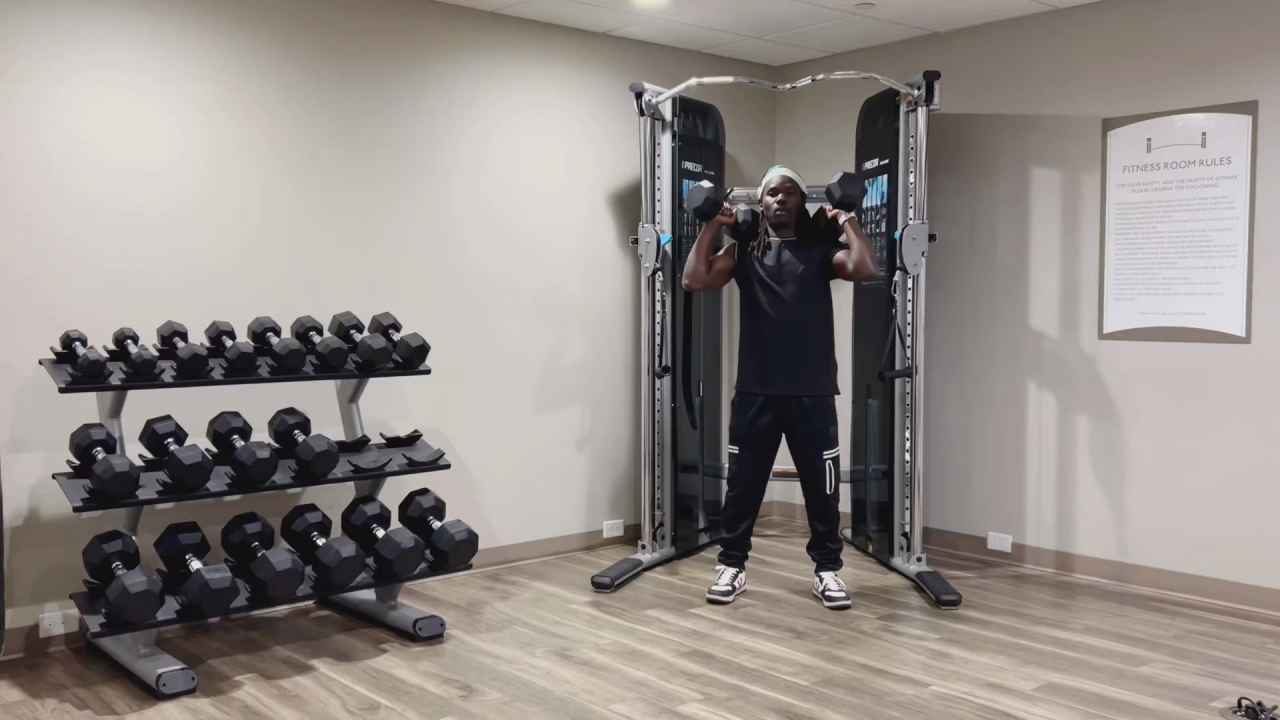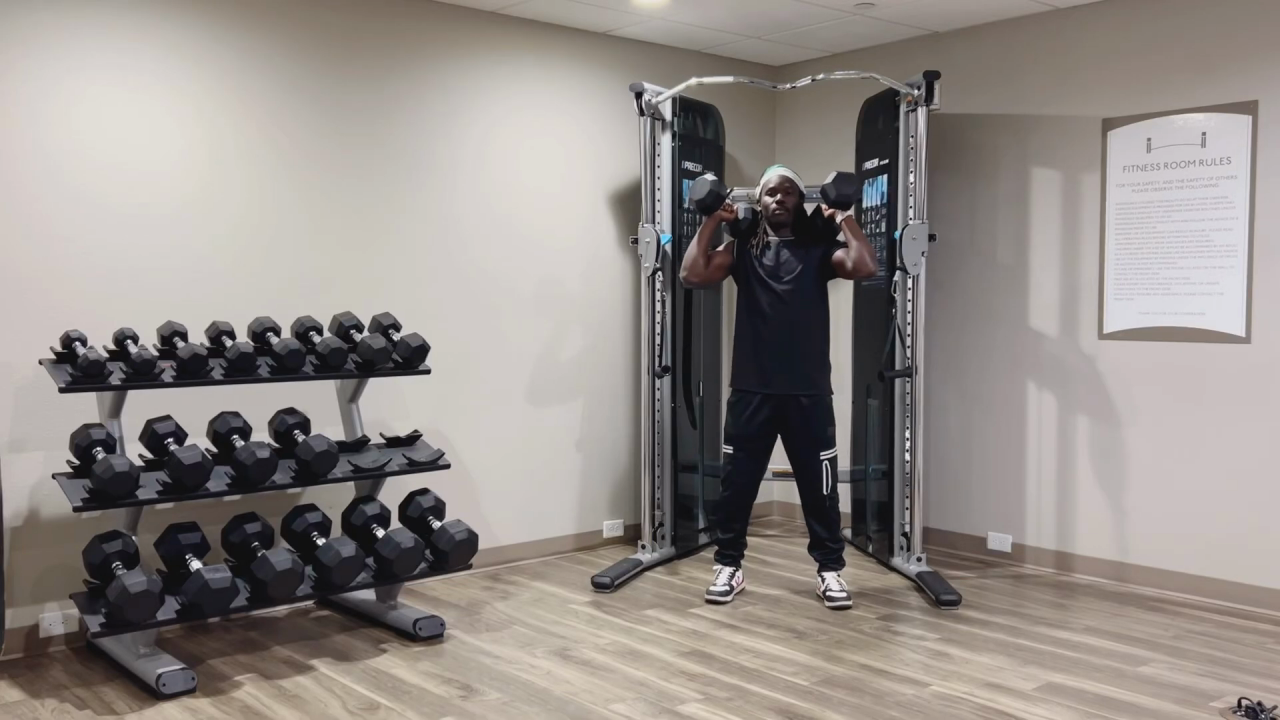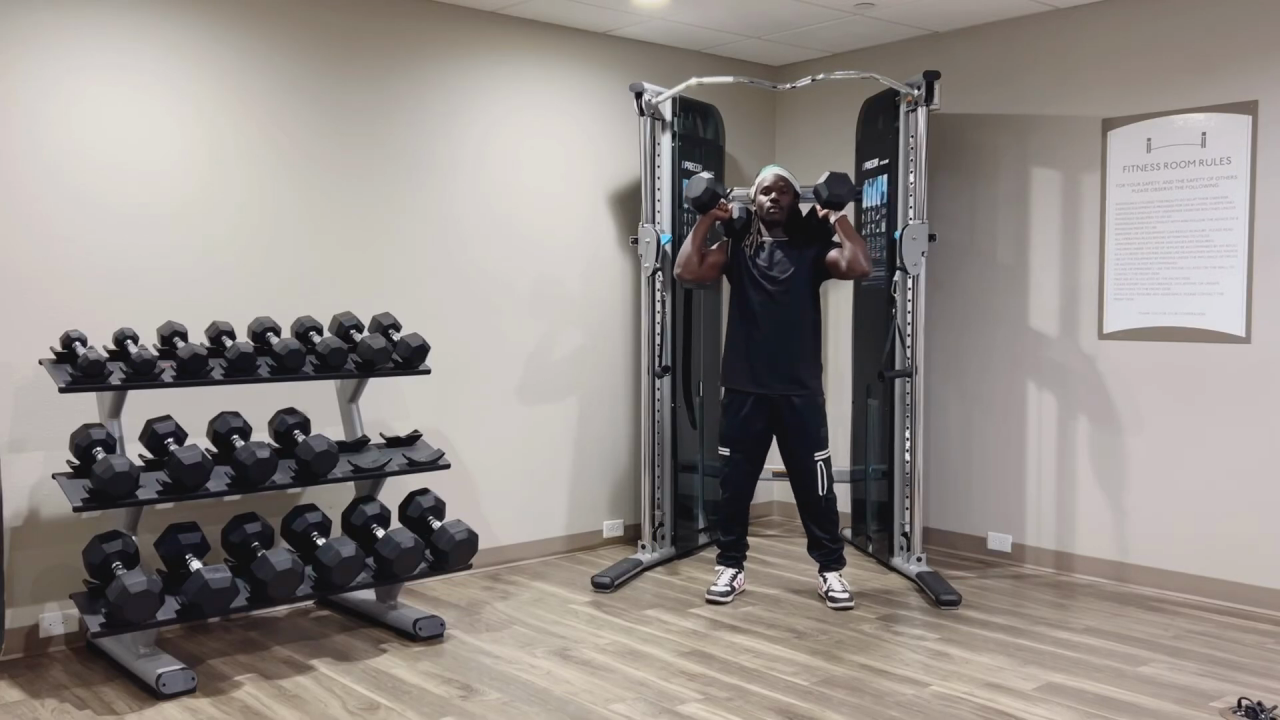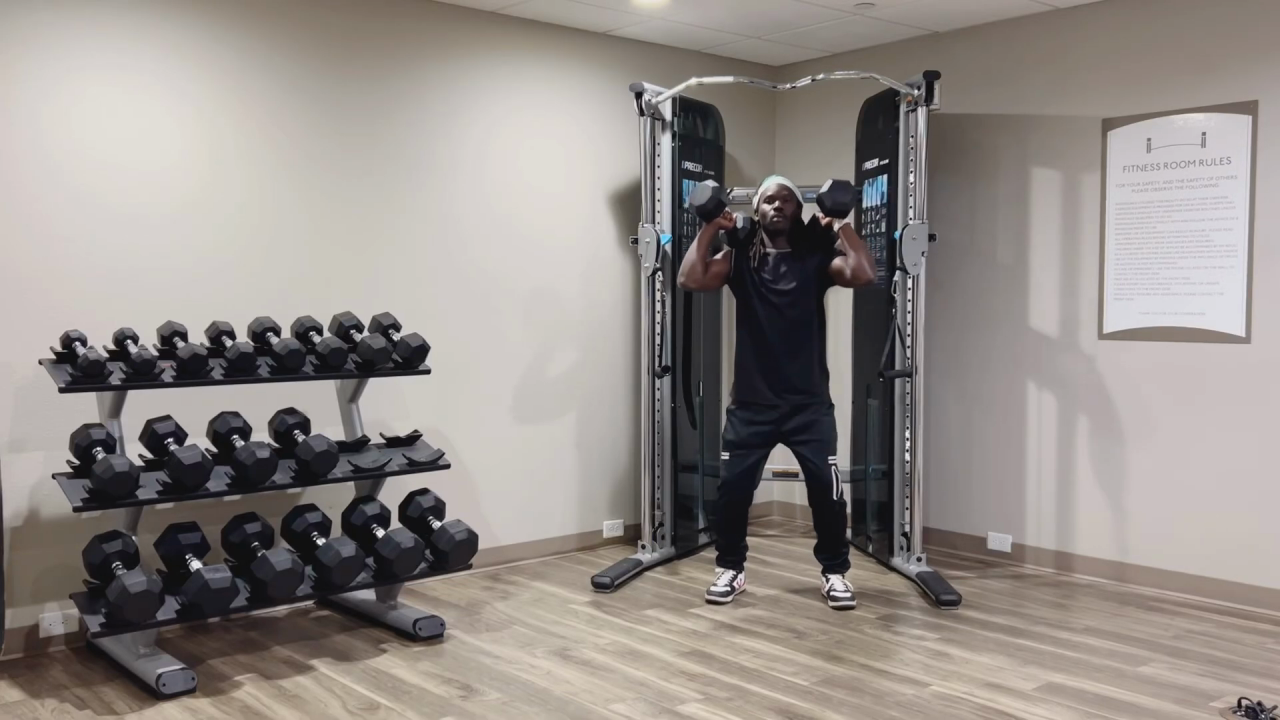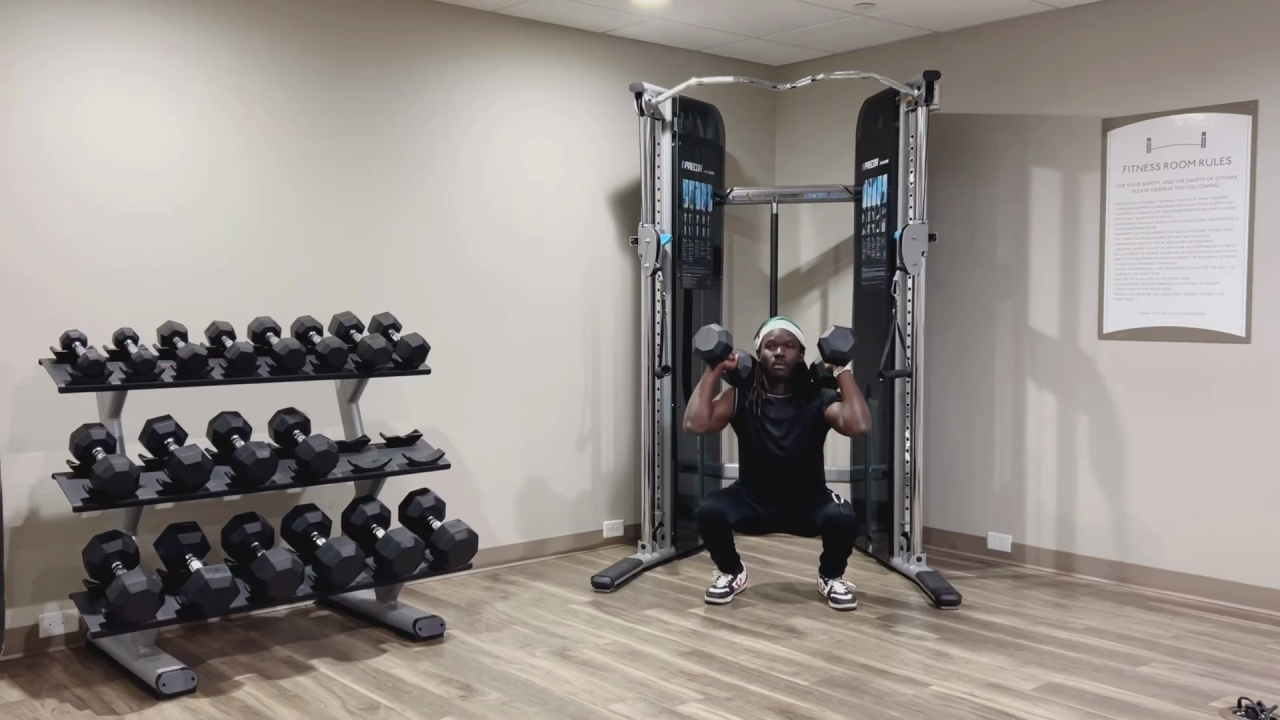
dt=1s
person 1, frame 1
left shoulder: (821, 248)
right shoulder: (744, 251)
left elbow: (865, 268)
right elbow: (695, 279)
left wrist: (847, 219)
right wrist: (712, 226)
left hip: (811, 390)
right hip: (755, 390)
left knee: (821, 484)
right knee: (743, 482)
left ankle: (827, 569)
right ankle: (731, 566)
person 1, frame 2
left shoulder: (820, 247)
right shoulder: (742, 249)
left elbow: (864, 266)
right elbow: (692, 274)
left wrist: (844, 218)
right wrist: (711, 222)
left hip: (808, 389)
right hip: (751, 388)
left knee: (819, 485)
right knee: (737, 481)
left ankle: (830, 569)
right ankle: (728, 566)
person 1, frame 3
left shoulder: (813, 248)
right shoulder: (736, 249)
left elbow: (858, 266)
right elbow: (687, 270)
left wrist: (838, 218)
right wrist: (706, 220)
left hip: (801, 390)
right hip: (745, 389)
left knee: (814, 484)
right knee: (735, 483)
left ankle: (831, 570)
right ankle: (730, 566)
person 1, frame 4
left shoulder: (817, 257)
right shoulder: (739, 258)
left elbow: (863, 274)
right elbow: (690, 279)
left wrist: (842, 225)
right wrist: (710, 228)
left hip: (808, 400)
right hip: (751, 400)
left knee: (826, 488)
right knee: (733, 487)
left ankle: (834, 572)
right ankle: (730, 569)
person 1, frame 5
left shoulder: (819, 399)
right shoulder: (740, 398)
left elbow: (859, 426)
right elbow: (695, 423)
left wrist: (843, 372)
right wrist: (713, 372)
left hip: (808, 500)
right hip: (754, 498)
left knee: (841, 518)
right knee: (709, 511)
left ankle: (831, 577)
right ankle: (731, 572)
